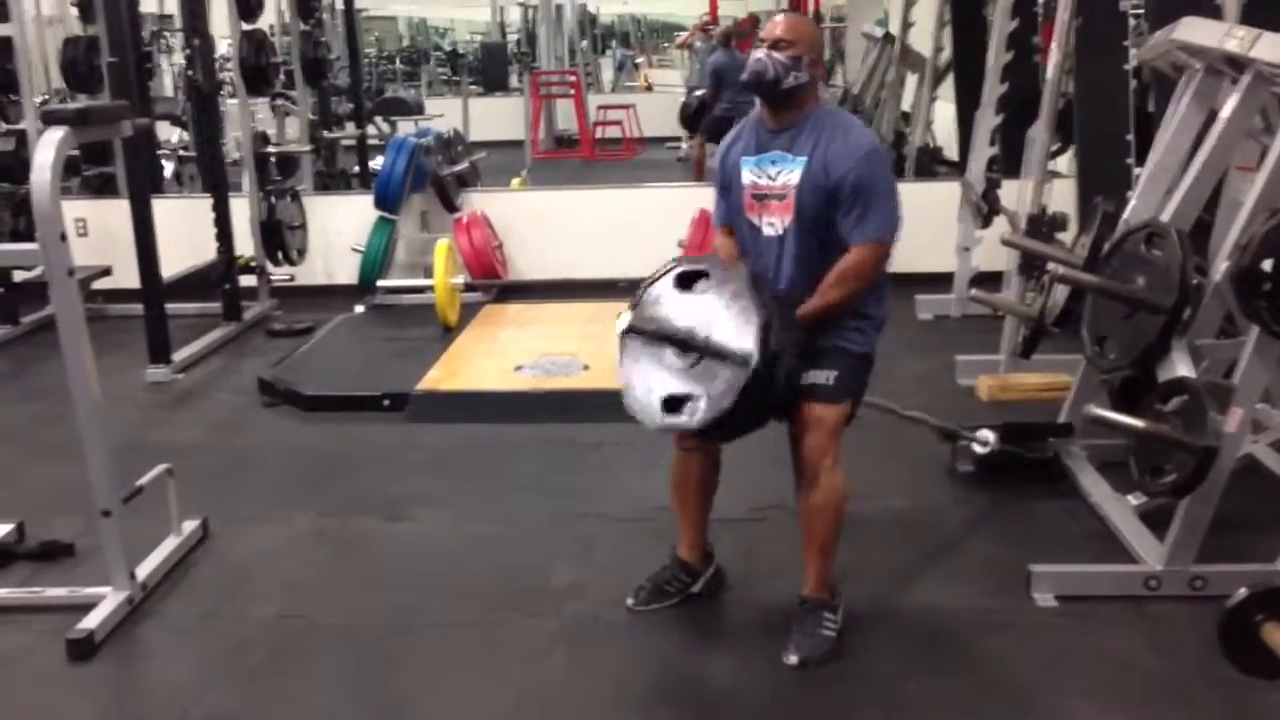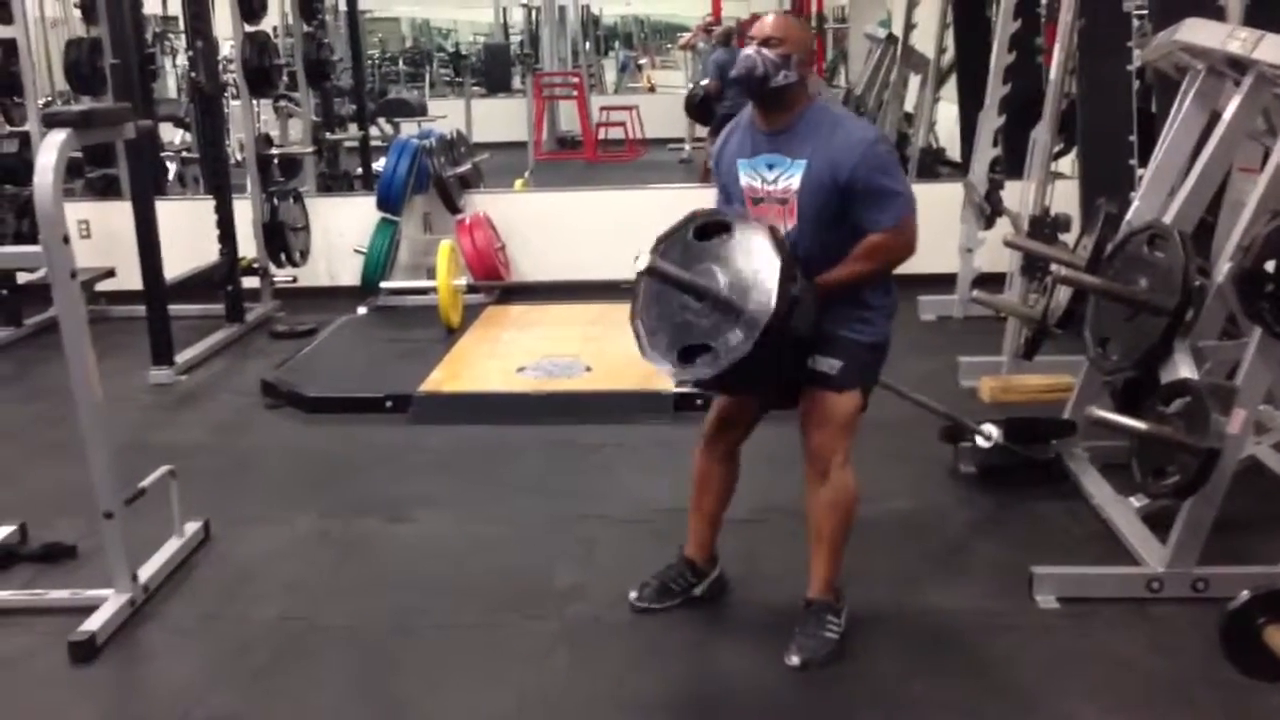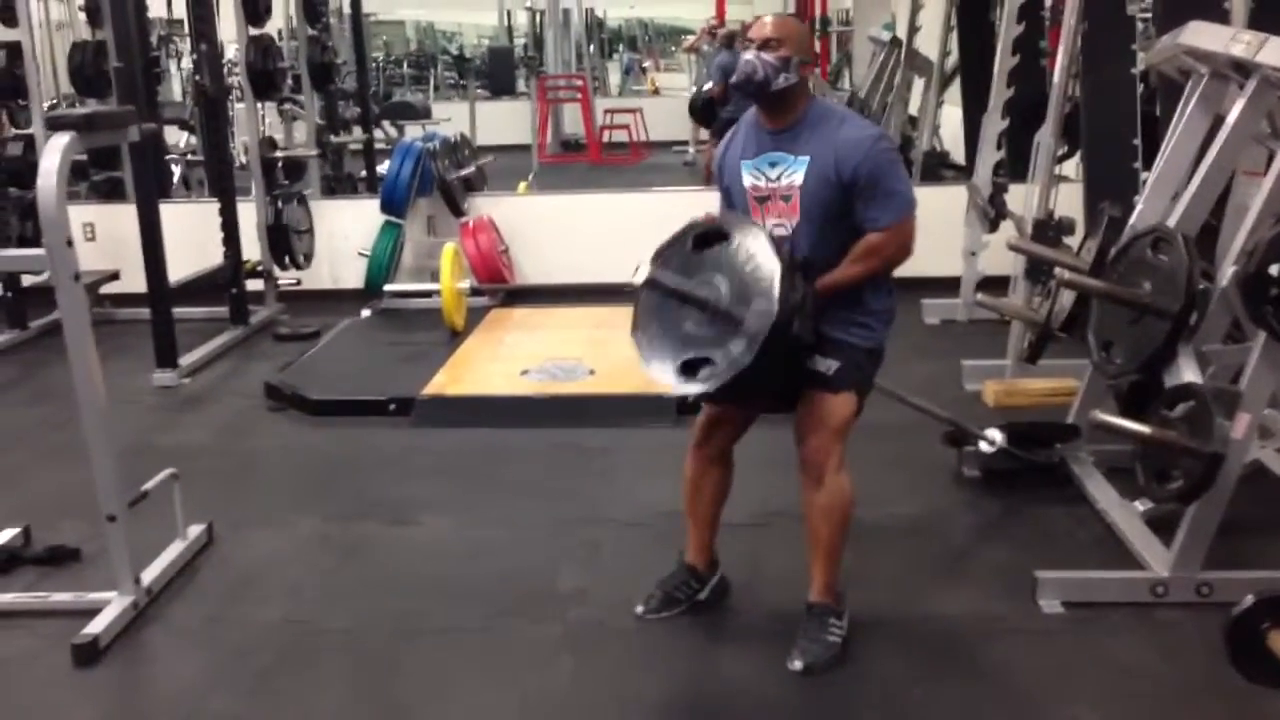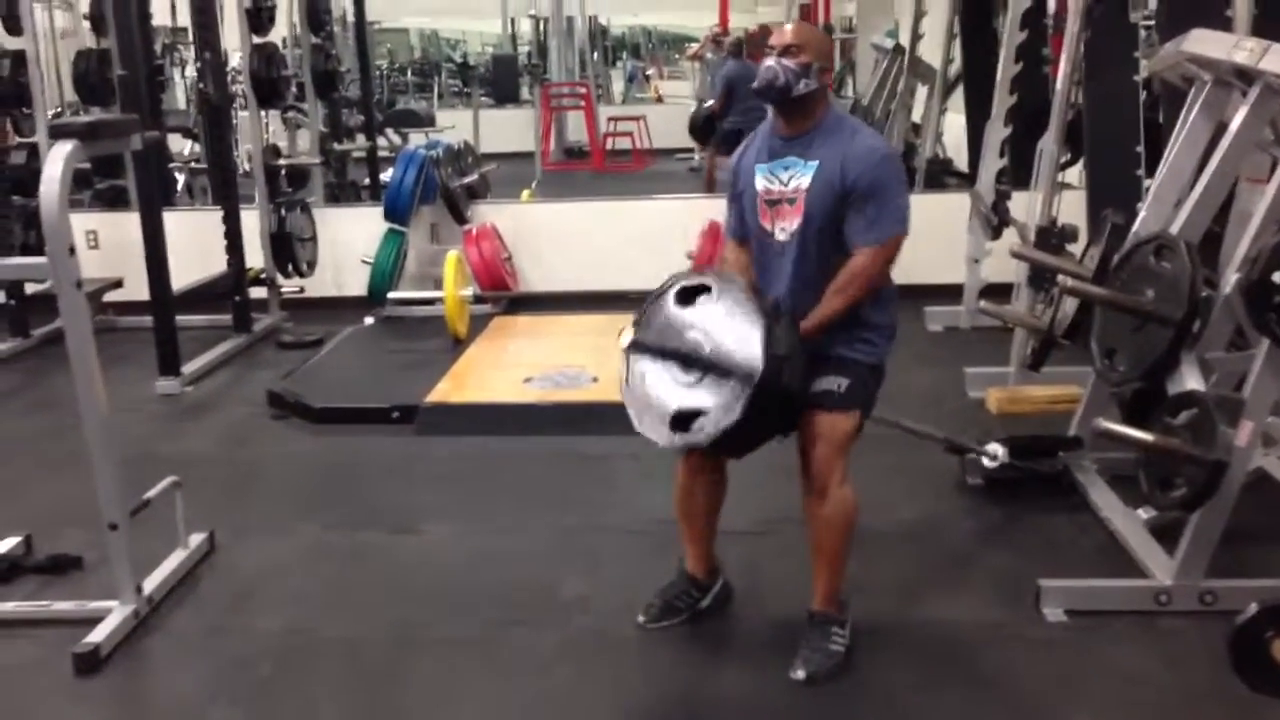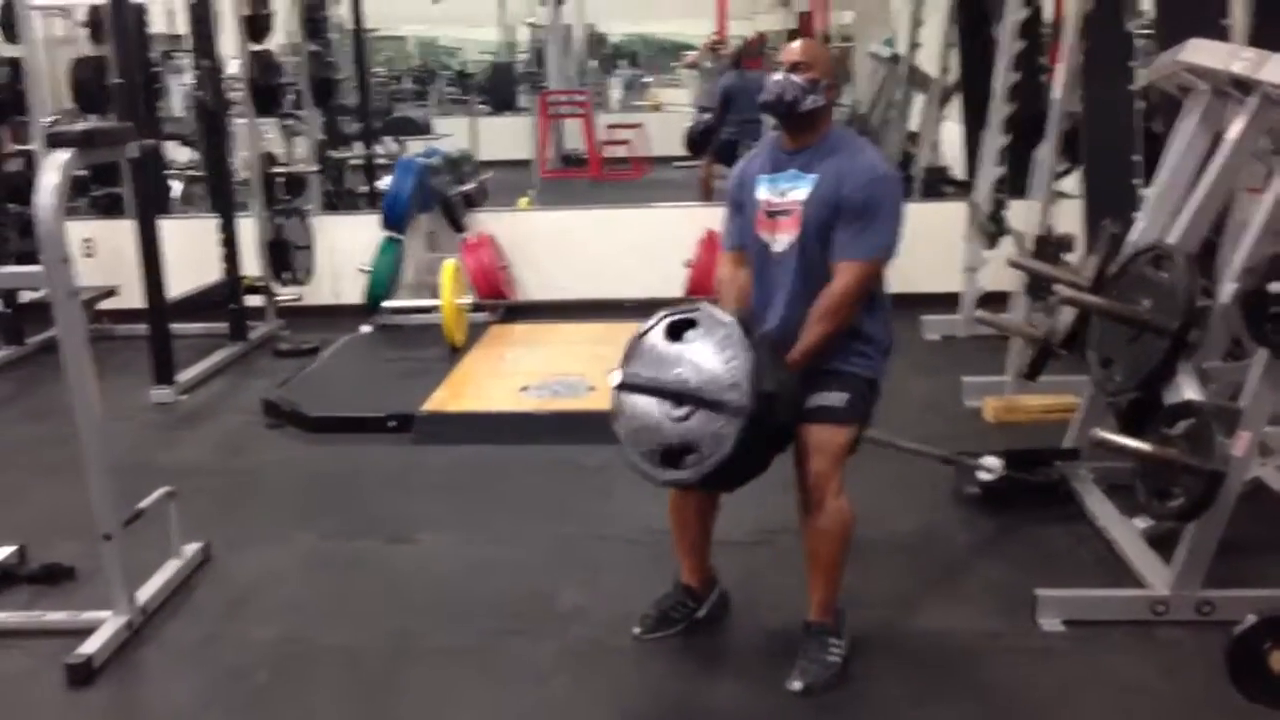
dt=0.2s
person 1, frame 1
left shoulder: (853, 150)
right shoulder: (736, 143)
left elbow: (867, 259)
right elbow: (727, 237)
left wrist: (794, 322)
left hip: (832, 324)
left knee: (814, 448)
right knee: (689, 424)
left ankle: (820, 600)
right ankle: (693, 564)
person 1, frame 2
left shoulder: (853, 145)
right shoulder: (731, 141)
left elbow: (897, 240)
left wrist: (814, 286)
left hip: (844, 313)
left knee: (825, 447)
right knee: (718, 428)
left ankle: (824, 602)
right ankle: (698, 565)
person 1, frame 3
left shoulder: (855, 143)
right shoulder: (735, 145)
left elbow: (896, 239)
left wrist: (811, 292)
left hip: (841, 318)
left knee: (820, 450)
right knee: (709, 433)
left ankle: (825, 606)
right ankle: (699, 571)
person 1, frame 4
left shoulder: (865, 154)
right shoulder: (749, 153)
left elbow: (872, 263)
right elbow: (738, 247)
left wrist: (801, 333)
left hip: (840, 337)
left knee: (822, 462)
right knee: (696, 441)
left ankle: (828, 615)
right ankle: (700, 579)
person 1, frame 5
left shoulder: (865, 173)
right shoulder: (751, 167)
left elbow: (850, 285)
right elbow: (735, 264)
left wrist: (790, 364)
left hip: (836, 351)
right hip: (757, 345)
left knee: (819, 474)
left ankle: (825, 625)
right ankle: (697, 590)
